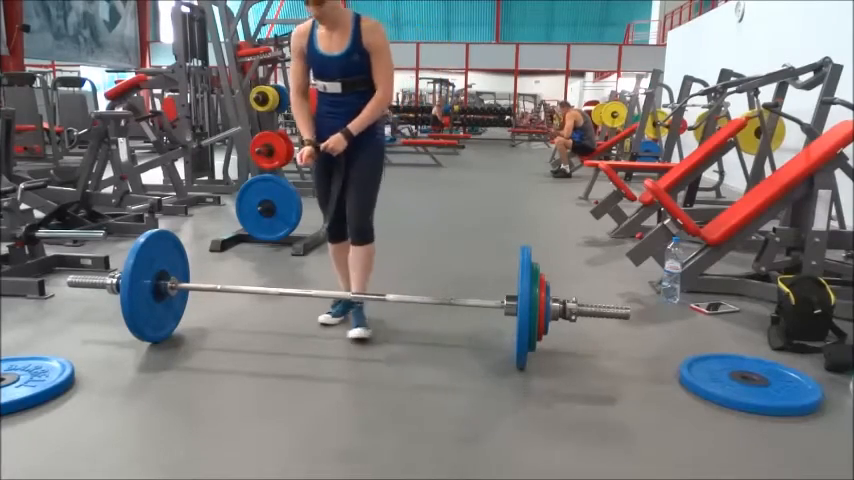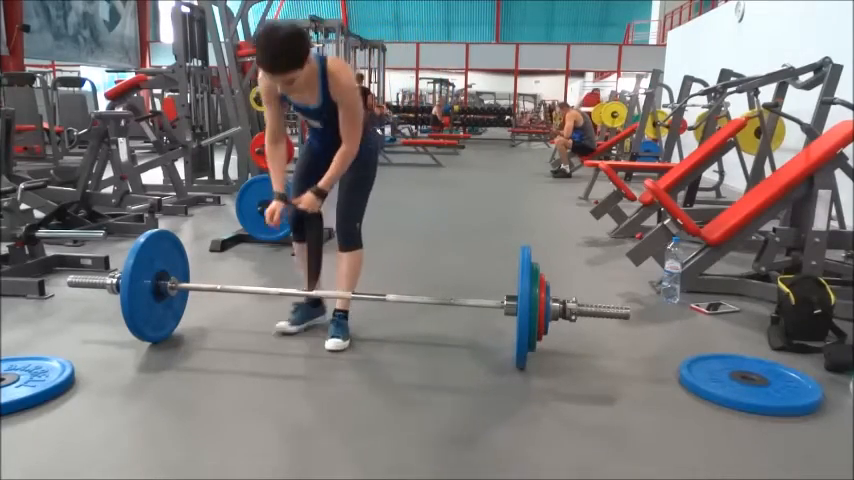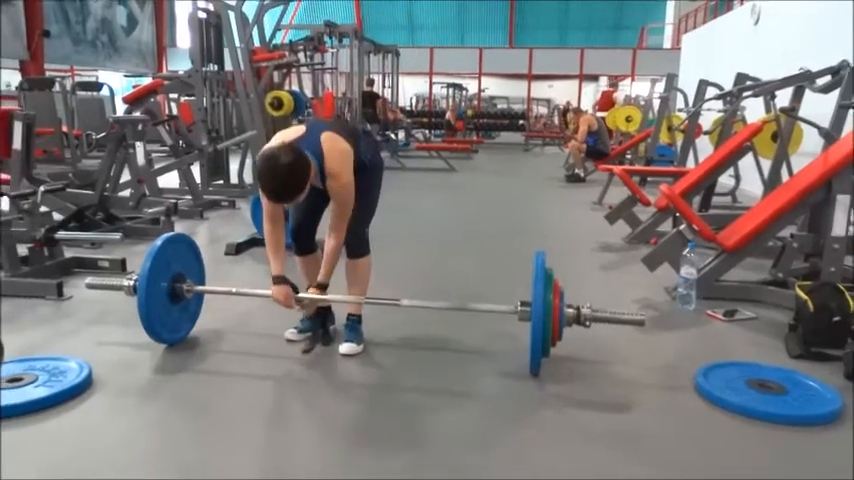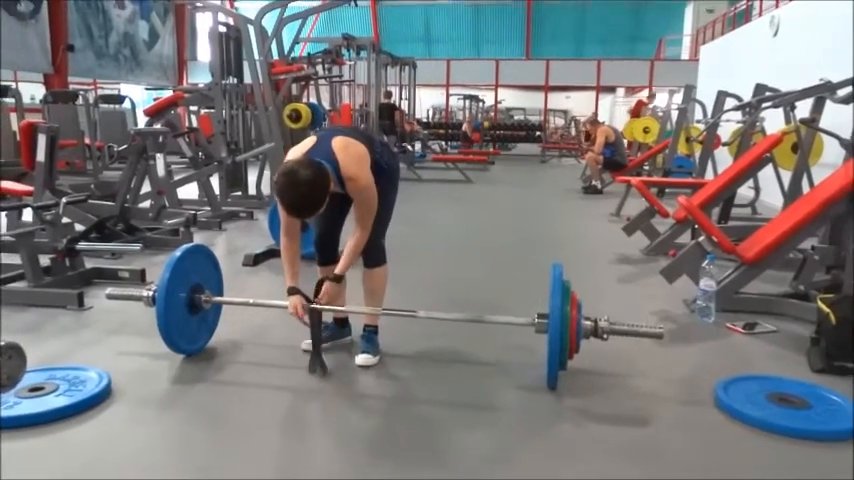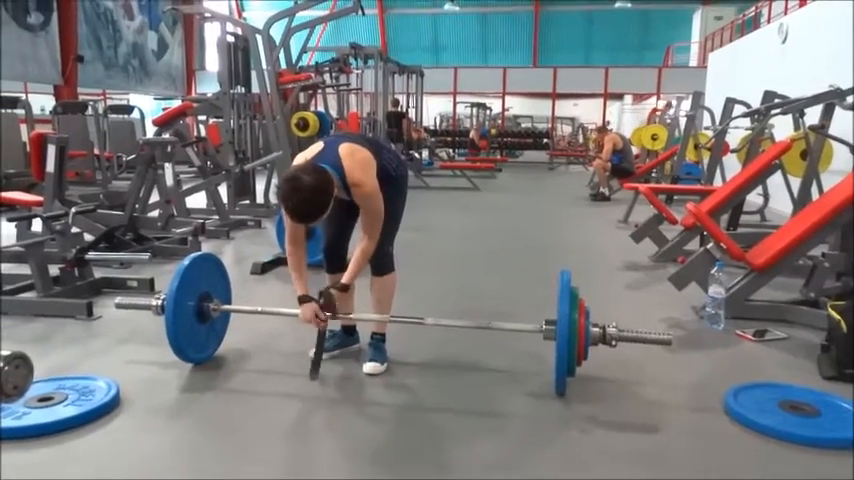
dt=0.5s
person 1, frame 1
left shoulder: (369, 31)
right shoulder: (302, 35)
left elbow: (384, 93)
right elbow: (298, 94)
left wrist: (347, 134)
right wrist: (309, 140)
left hip: (364, 140)
right hip: (324, 139)
left knee: (359, 223)
right knee: (332, 224)
left ankle: (358, 306)
right ankle: (346, 296)
person 1, frame 2
left shoulder: (339, 77)
right shoulder: (269, 79)
left elbow: (350, 144)
right elbow: (275, 139)
left wrist: (319, 192)
right wrist: (279, 195)
left hip: (357, 149)
right hip: (317, 145)
left knee: (347, 226)
right knee: (299, 219)
left ankle: (341, 314)
right ankle: (312, 301)
person 1, frame 3
left shoulder: (338, 174)
right shoulder: (270, 162)
left elbow: (336, 234)
right elbow: (272, 225)
left wrist: (321, 285)
right wrist: (278, 279)
left hip: (362, 164)
right hip: (313, 161)
left knee: (354, 236)
right knee: (300, 233)
left ankle: (354, 320)
right ankle: (321, 311)
person 1, frame 4
left shoulder: (357, 177)
right shoulder: (288, 177)
left elbow: (362, 230)
right elbow: (289, 236)
left wrist: (336, 278)
right wrist: (292, 289)
left hip: (379, 168)
right hip: (333, 169)
left knee: (371, 244)
right knee: (323, 242)
left ankle: (371, 331)
right ankle: (340, 323)
person 1, frame 5
left shoulder: (362, 183)
right shoulder: (296, 183)
left elbow: (370, 238)
right elbow: (294, 244)
left wrist: (343, 286)
right wrist: (304, 297)
left hip: (387, 177)
right hip: (340, 178)
left knee: (380, 252)
right knee: (332, 250)
left ankle: (379, 339)
right ankle: (347, 331)
